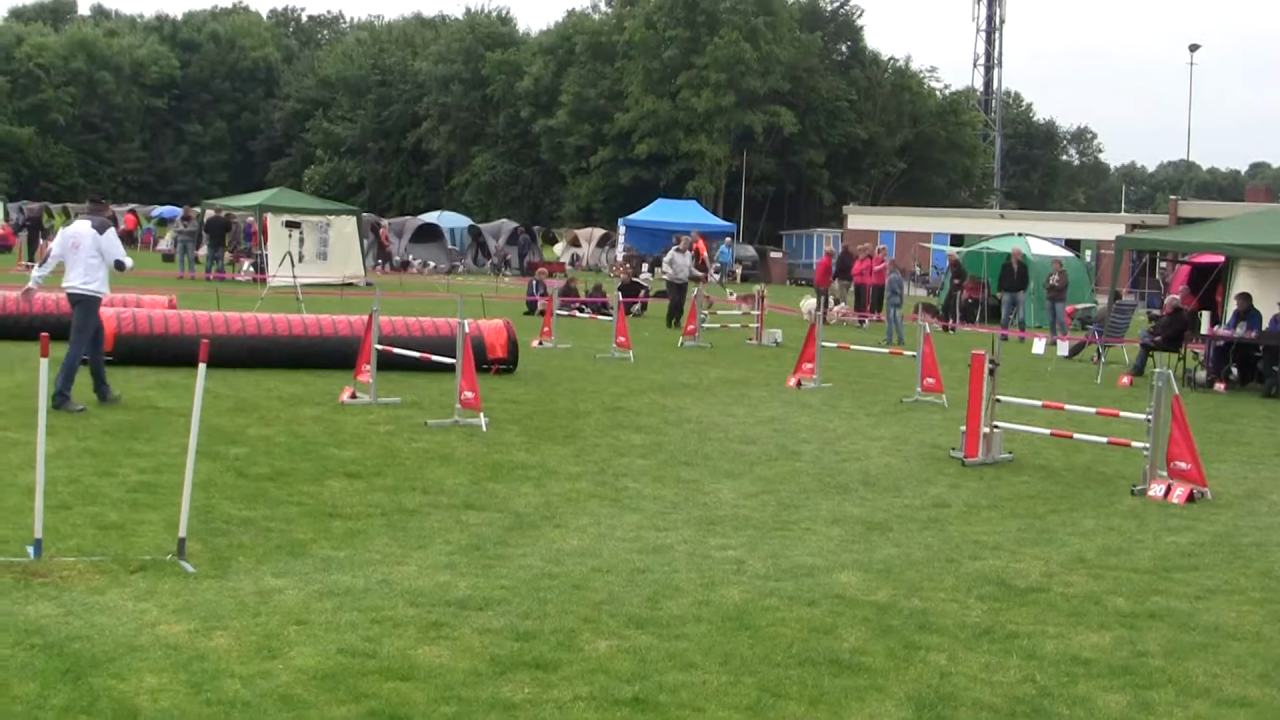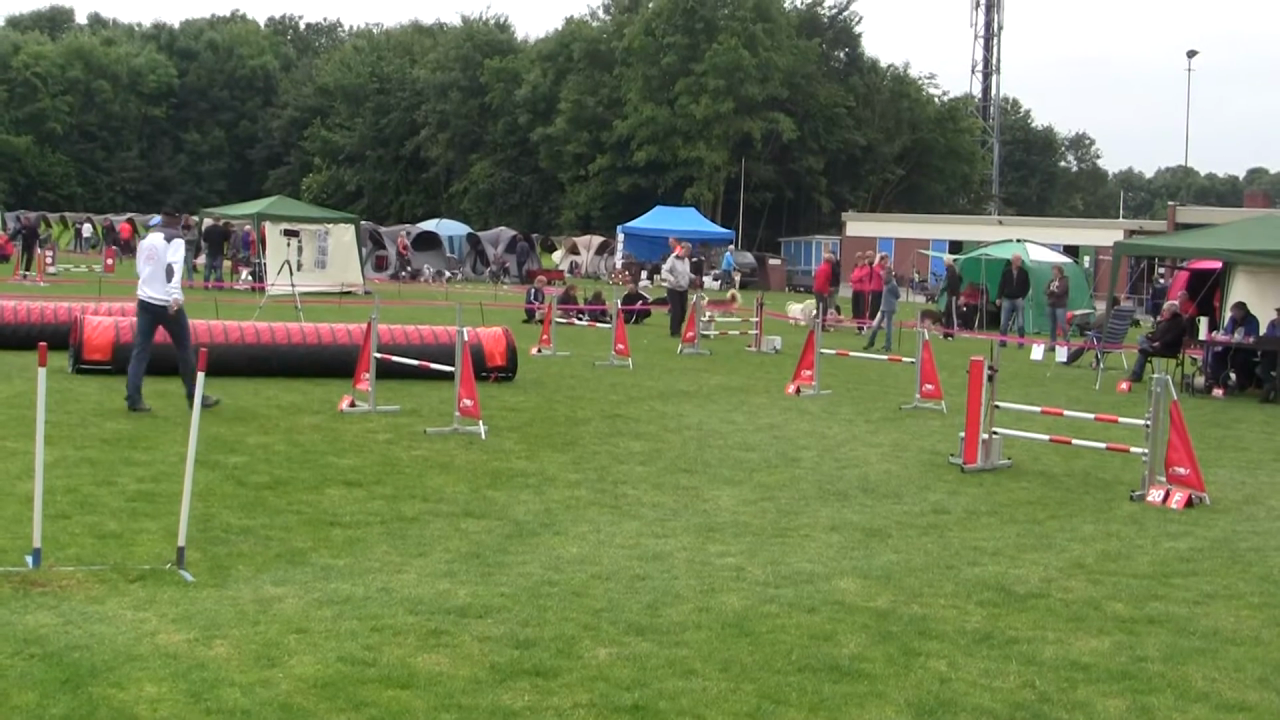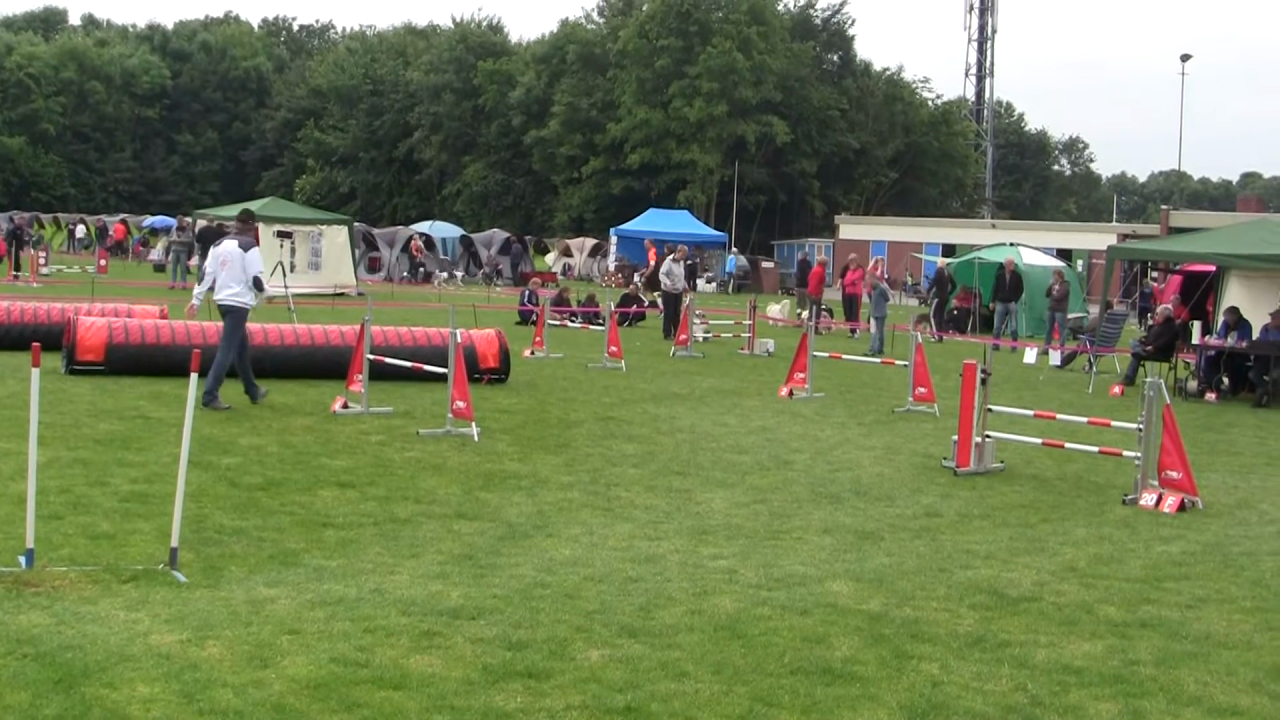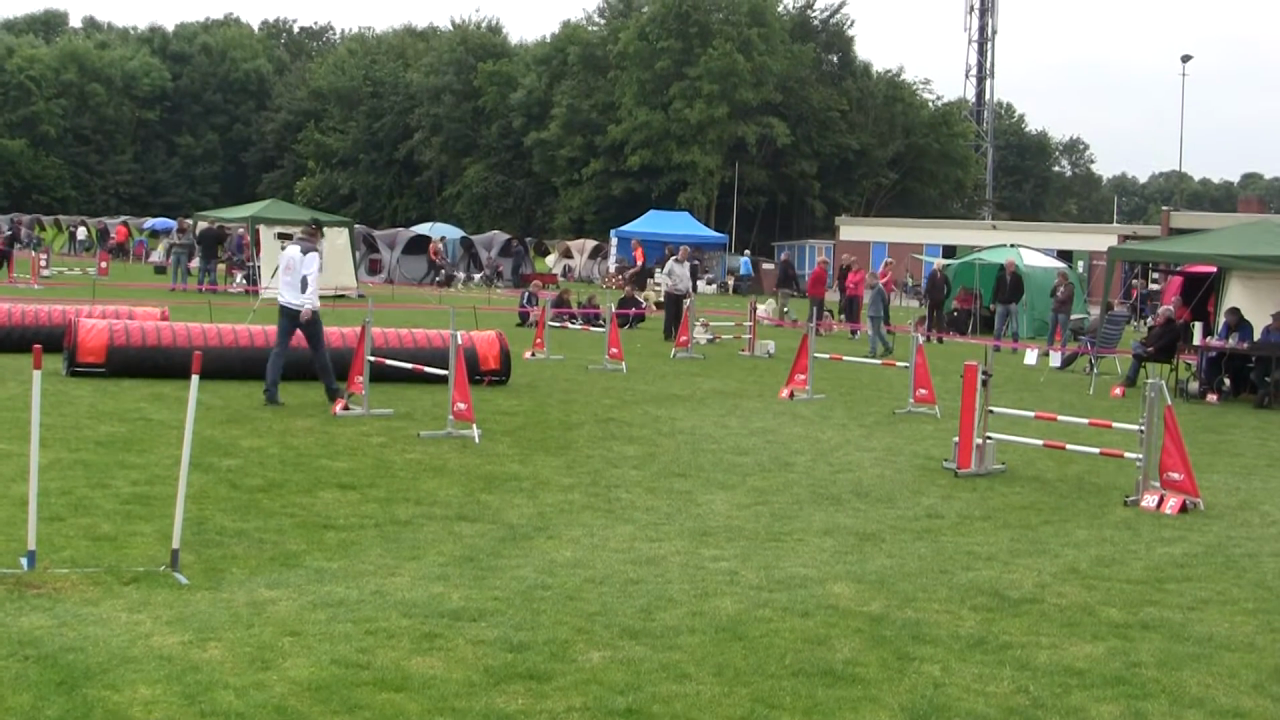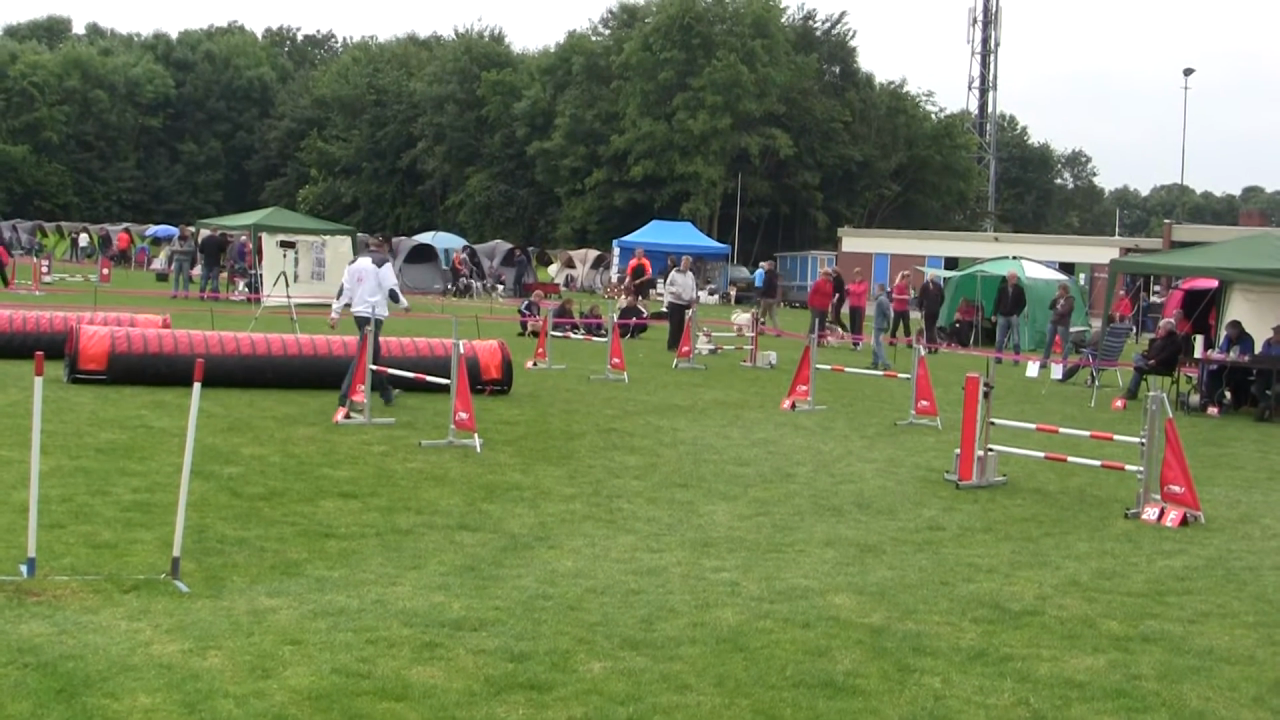
dt=0.5s
person 1, frame 1
left shoulder: (70, 227)
right shoulder: (104, 227)
left elbow: (52, 255)
right elbow: (118, 262)
left wrist: (34, 282)
right wrist: (128, 263)
left hip: (72, 291)
right hip: (89, 293)
left knee: (97, 339)
right knee: (78, 345)
left ankle: (103, 391)
right ankle: (61, 396)
person 1, frame 2
left shoulder: (146, 239)
right shoulder: (175, 239)
right elbow: (173, 267)
right wrist: (175, 295)
left hip: (145, 301)
right hip: (169, 302)
left knee: (141, 349)
right knee: (184, 349)
left ankle: (133, 398)
right ankle: (195, 396)
person 1, frame 3
left shoulder: (219, 244)
right shoulder: (250, 246)
left elbow: (208, 273)
right elbow: (255, 278)
left wrist: (196, 299)
right wrist: (266, 292)
left hip: (222, 302)
right hip: (238, 304)
left knee: (242, 346)
right knee: (227, 350)
left ankle: (253, 391)
right ankle: (210, 396)
person 1, frame 4
left shoulder: (286, 249)
right shoulder: (311, 251)
right elbow: (308, 278)
right wrist: (307, 305)
left hip: (285, 305)
right hip: (305, 308)
left knee: (280, 348)
right knee: (318, 349)
left ankle: (271, 392)
right ankle: (333, 392)
person 1, frame 5
left shoulder: (354, 262)
right shoulder: (383, 262)
left elbow: (344, 289)
right elbow: (391, 289)
left wrist: (335, 313)
right wrist: (404, 304)
left hip: (358, 313)
right hip: (373, 315)
left knee: (375, 354)
right knee: (362, 357)
left ankle: (386, 393)
right ankle: (345, 399)
